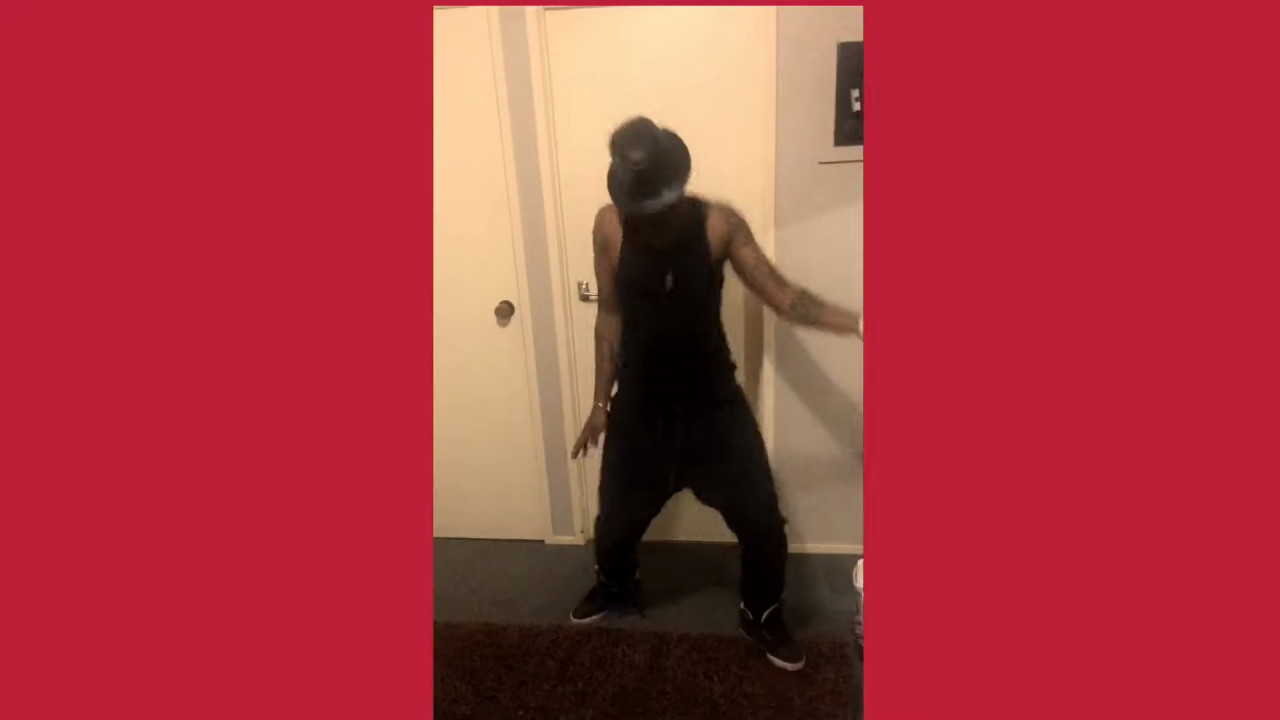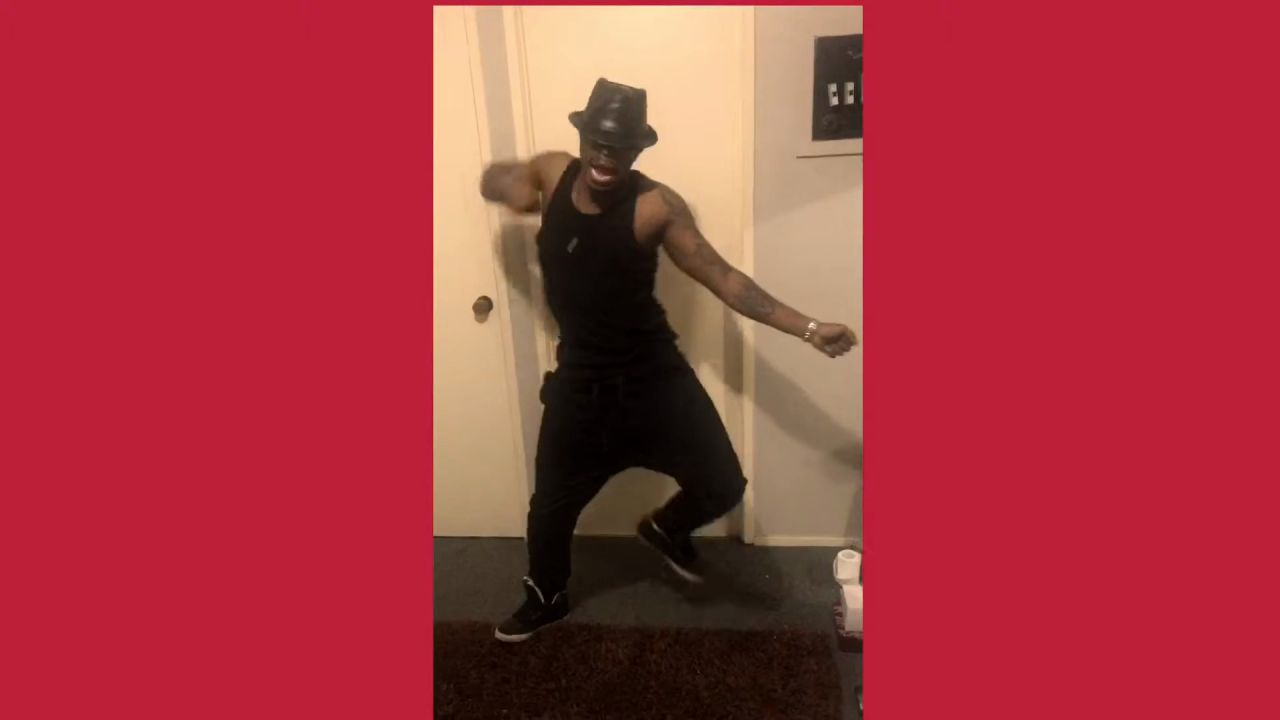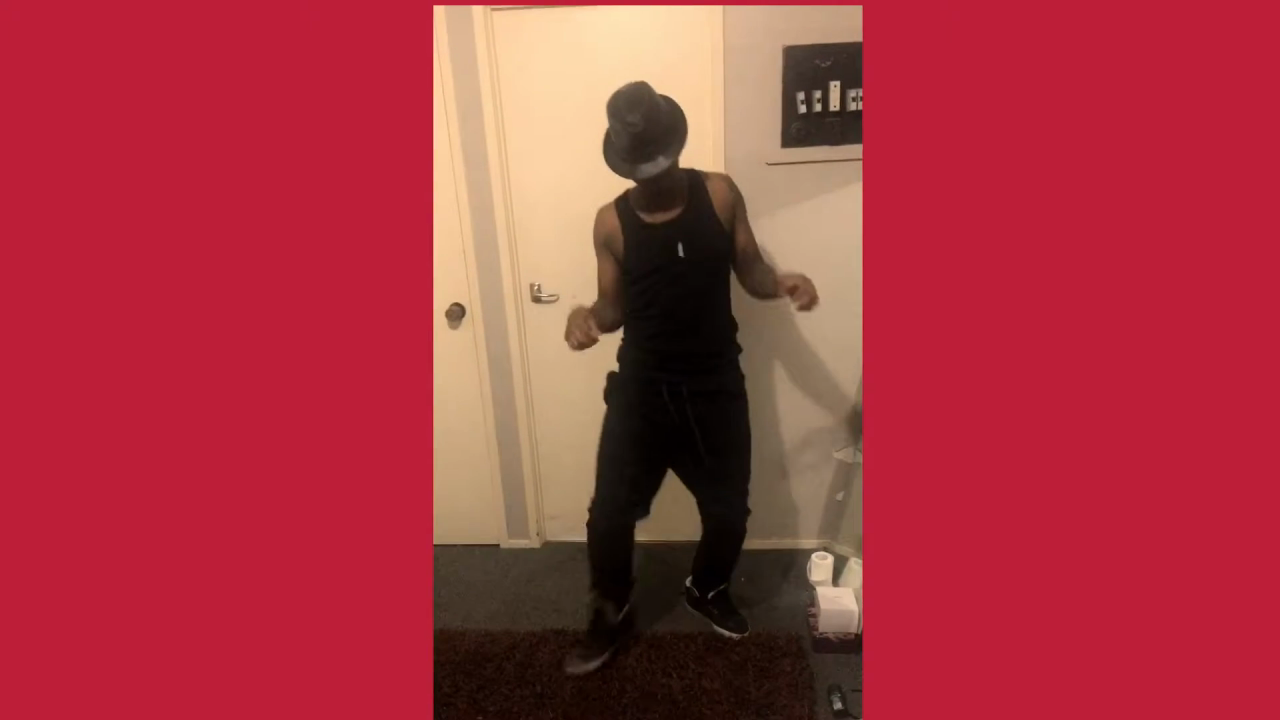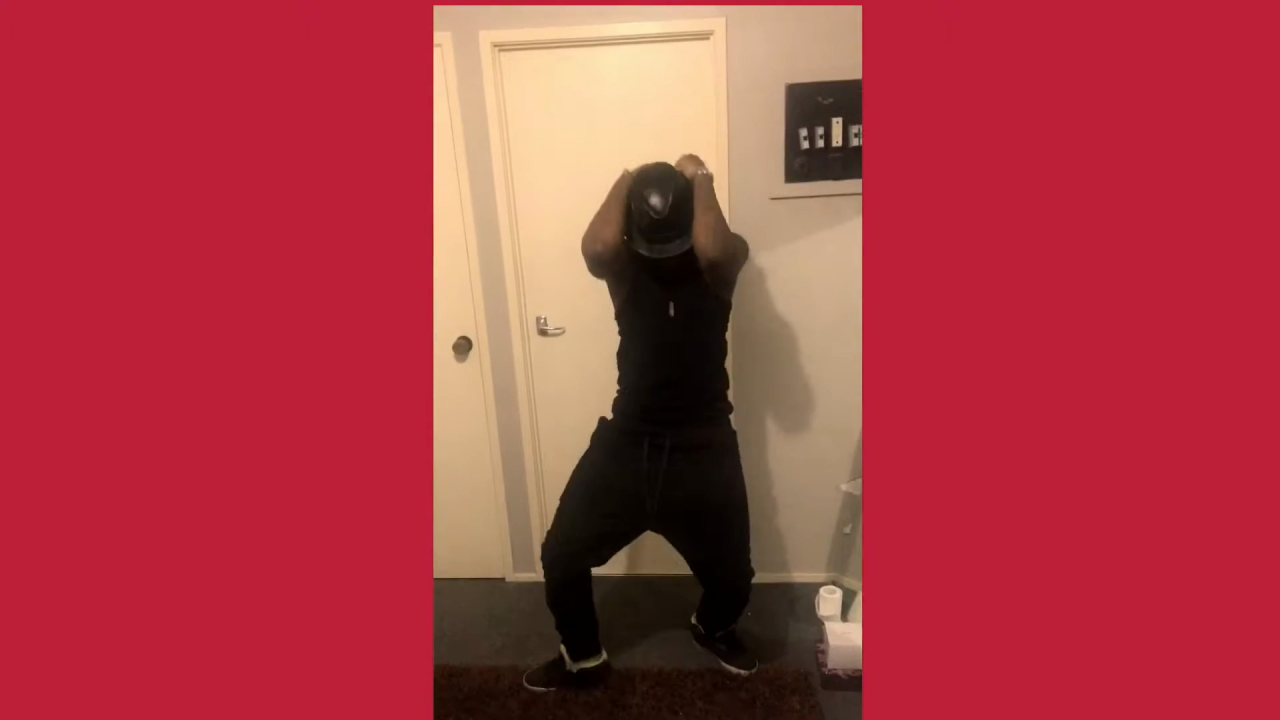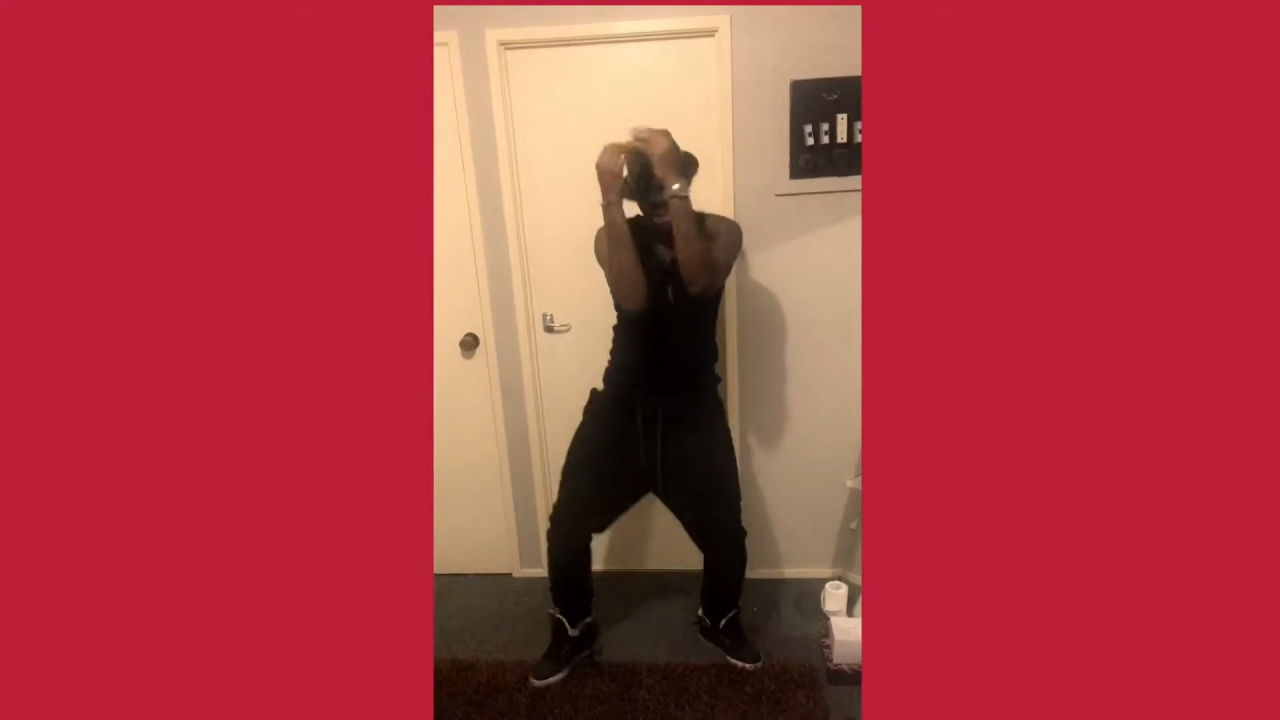
dt=1s
person 1, frame 1
left shoulder: (718, 224)
right shoulder: (610, 225)
left elbow: (783, 297)
right elbow: (612, 313)
left wrist: (860, 324)
right wrist: (601, 401)
left hip: (714, 407)
right hip: (640, 409)
left knee: (761, 522)
right knee: (616, 524)
left ankle: (762, 614)
right ankle: (616, 586)
person 1, frame 2
left shoulder: (657, 206)
right shoulder: (552, 172)
left elbow: (723, 279)
right elbow: (493, 180)
left wrist: (809, 328)
right wrist: (512, 192)
left hip: (654, 378)
right hip: (578, 385)
left knee: (724, 485)
right knee: (550, 507)
left ankle: (666, 529)
right ankle: (546, 597)
person 1, frame 3
left shoulder: (720, 194)
right shoulder: (611, 222)
left elbow: (752, 272)
right elbow: (613, 306)
left wrist: (788, 284)
right wrist: (590, 316)
left hip: (715, 386)
right hip: (642, 387)
left knee: (727, 508)
right knee: (610, 512)
left ankle: (706, 589)
right ankle: (611, 614)
person 1, frame 4
left shoulder: (724, 259)
right shoulder: (625, 264)
left elbow: (715, 248)
right elbow: (596, 248)
left wrist: (699, 178)
right wrist: (625, 182)
left hip: (703, 445)
right hip: (627, 440)
left knee: (731, 571)
right knee: (561, 554)
left ankle: (714, 628)
right ankle: (583, 657)
person 1, frame 5
left shoulder: (720, 232)
right shoulder: (612, 237)
left elbow: (699, 281)
right elbow: (633, 301)
left wrist: (670, 186)
right wrist: (610, 197)
left hip: (693, 414)
right hip: (620, 409)
left knee: (724, 534)
right knee: (569, 524)
left ankle: (719, 620)
right ankle: (574, 631)
